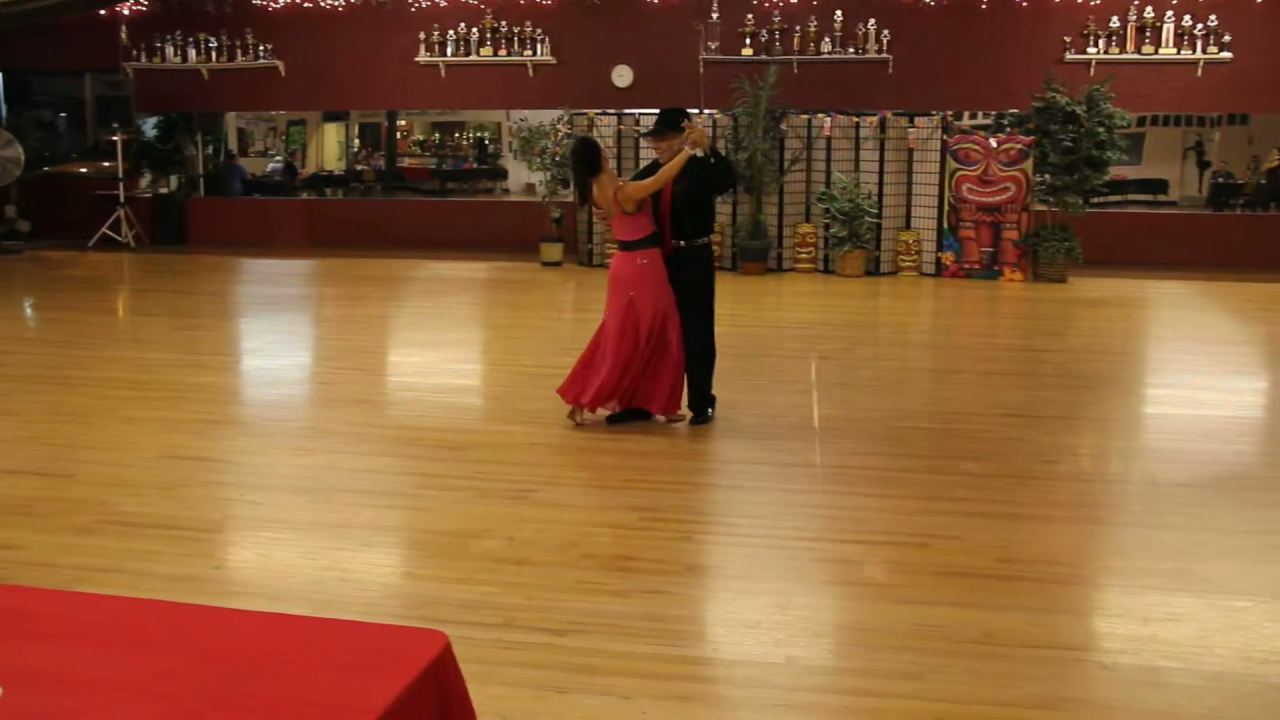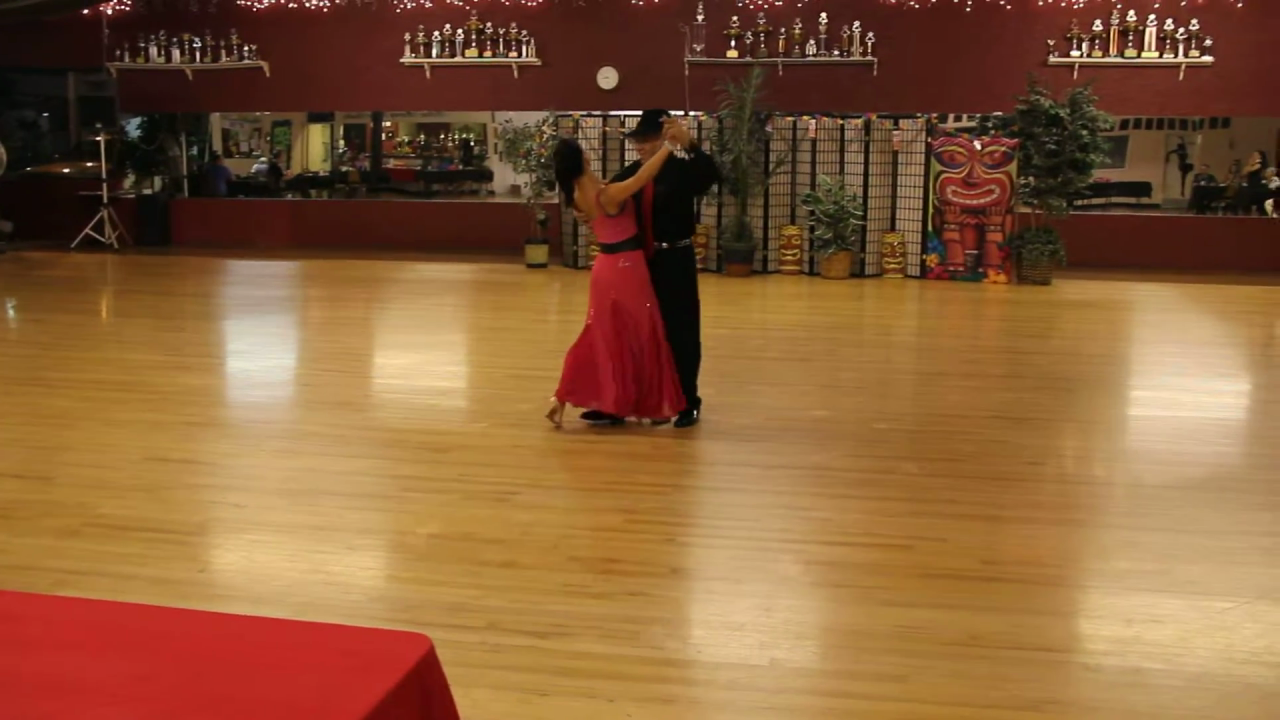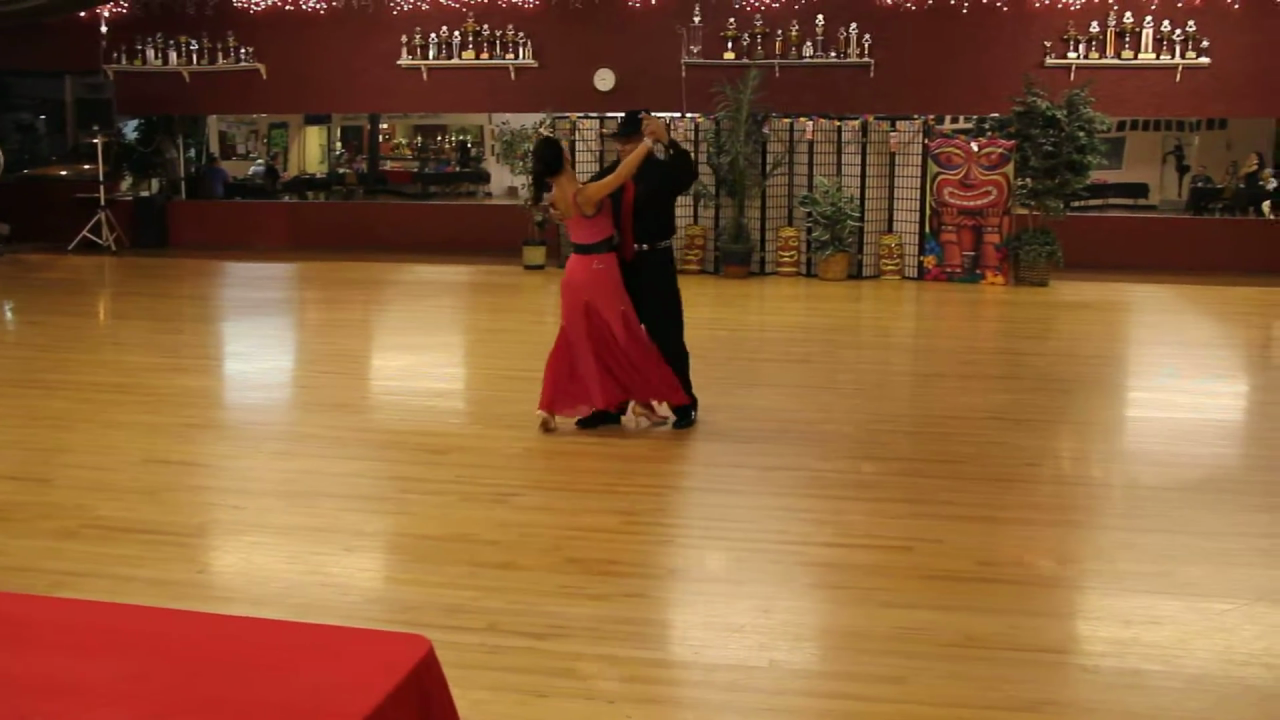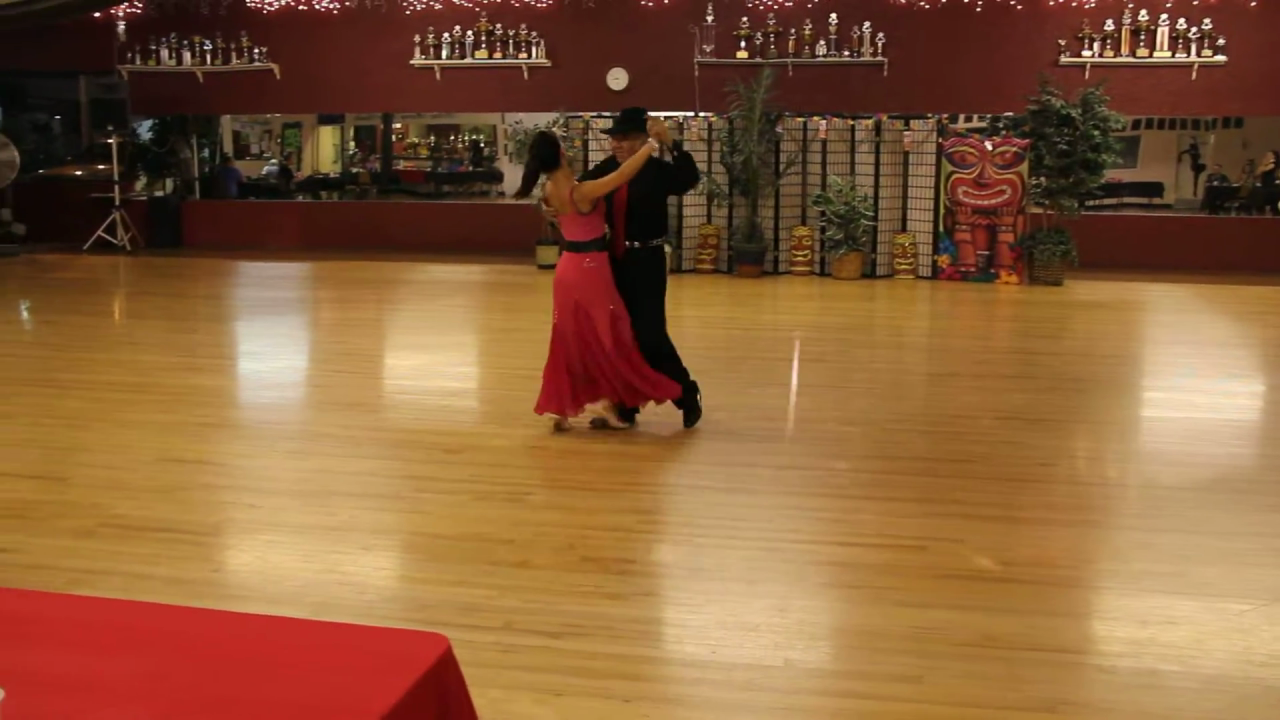
dt=0.2s
person 1, frame 1
left shoulder: (700, 170)
right shoulder: (653, 170)
left elbow: (728, 181)
left wrist: (707, 147)
left hip: (694, 258)
right hip: (663, 257)
left knee: (696, 331)
left ankle: (702, 402)
person 1, frame 2
left shoulder: (683, 170)
right shoulder: (635, 171)
left elbow: (711, 177)
left wrist: (689, 144)
left hip: (676, 260)
right hip: (643, 259)
left knee: (681, 333)
left ankle: (688, 404)
person 1, frame 3
left shoulder: (663, 171)
right shoulder: (615, 170)
left elbow: (689, 174)
left wrist: (666, 140)
left hip: (656, 262)
right hip: (624, 261)
left knee: (666, 335)
left ankle: (685, 405)
right ankle: (610, 406)
person 1, frame 4
left shoulder: (657, 169)
right shoulder: (608, 168)
left elbow: (689, 180)
left wrist: (672, 145)
left hip: (646, 260)
right hip: (616, 259)
left knee: (648, 333)
left ankle: (687, 393)
right ankle: (624, 405)
person 2, frame 1
left shoulder: (597, 194)
right shoulder: (625, 193)
right elbow: (662, 178)
right wrist: (689, 149)
left hip: (622, 265)
right hip: (644, 267)
left knee: (616, 336)
right knee: (658, 336)
left ankle: (581, 400)
right ankle: (659, 404)
person 2, frame 2
left shoulder: (578, 196)
right shoulder: (608, 194)
right elbow: (643, 176)
right wrist: (668, 146)
left hip: (604, 269)
right hip: (627, 269)
left knee: (598, 337)
right knee: (642, 337)
left ankle: (562, 401)
right ankle: (647, 406)
person 2, frame 3
left shoulder: (556, 195)
right shoulder: (586, 194)
right elbow: (621, 174)
right wrist: (647, 143)
left hip: (576, 270)
right hip: (599, 271)
left knee: (573, 340)
right knee: (622, 337)
left ankle: (550, 410)
right ankle: (642, 402)
person 2, frame 4
left shoulder: (550, 192)
right shoulder: (583, 192)
right elbow: (622, 174)
right wrist: (651, 145)
left hip: (567, 269)
right hip: (591, 269)
left knee: (567, 340)
right knee: (609, 336)
left ankle: (560, 410)
right ankle: (608, 399)
